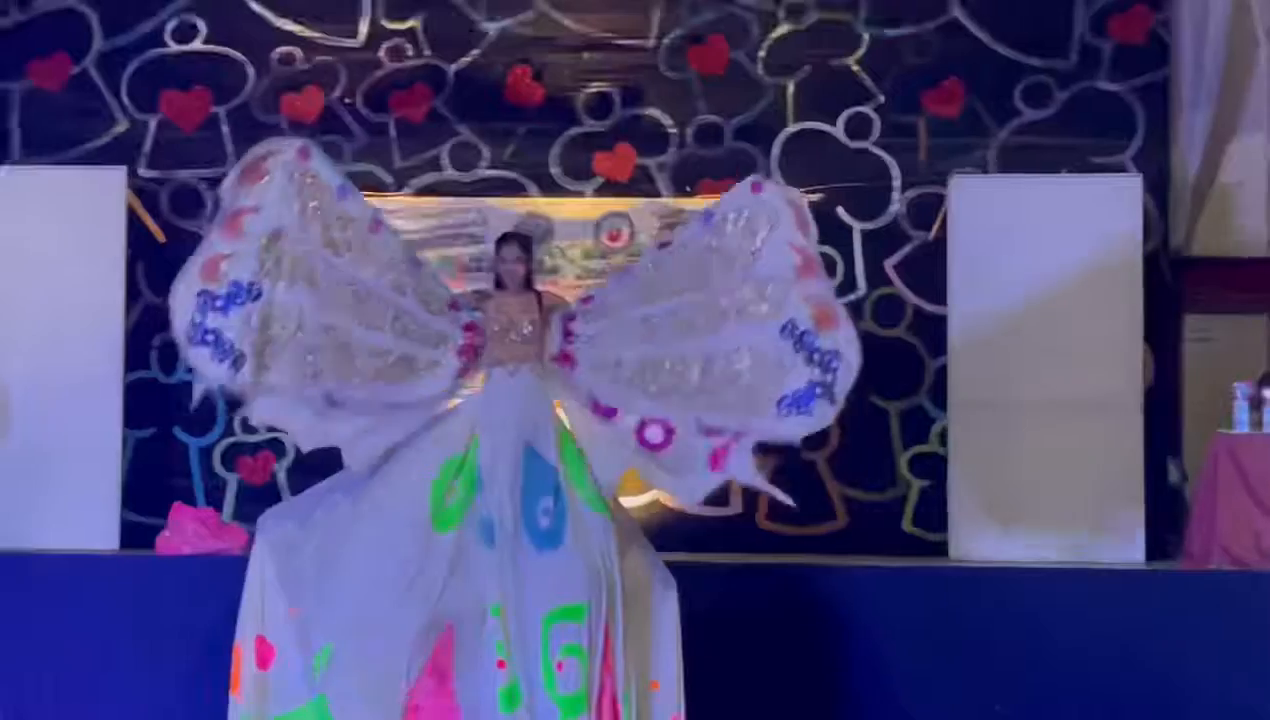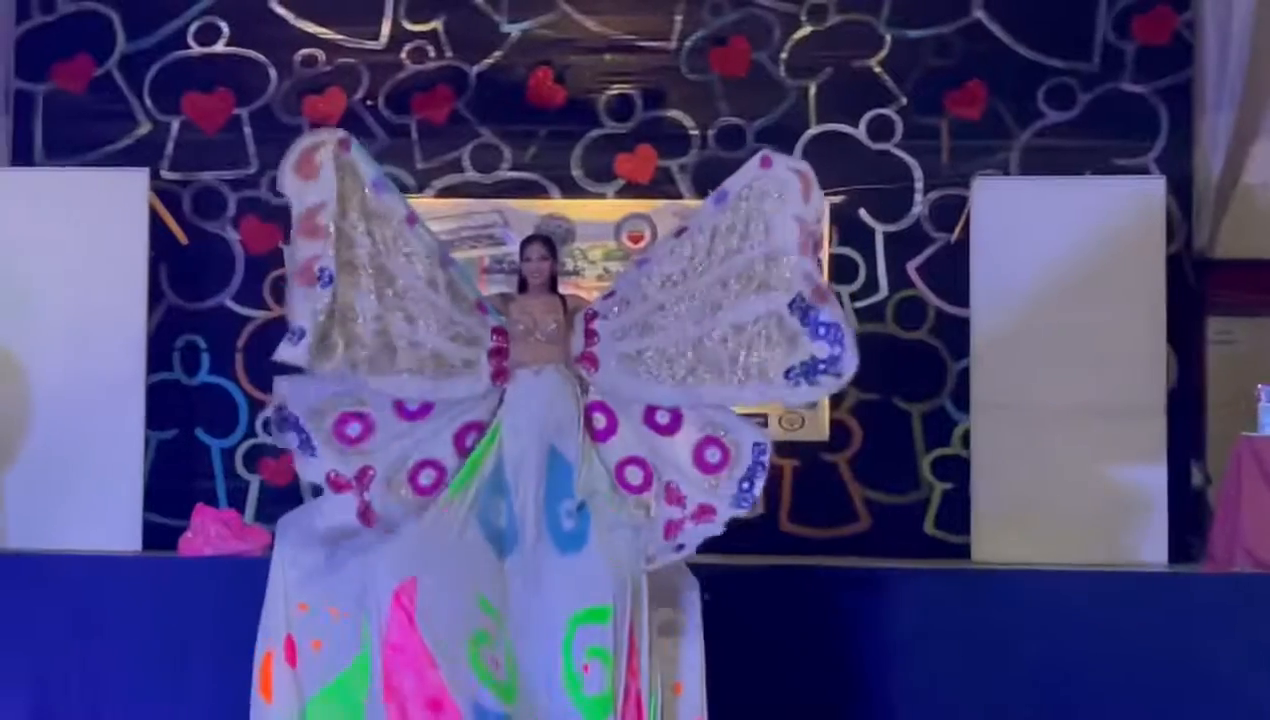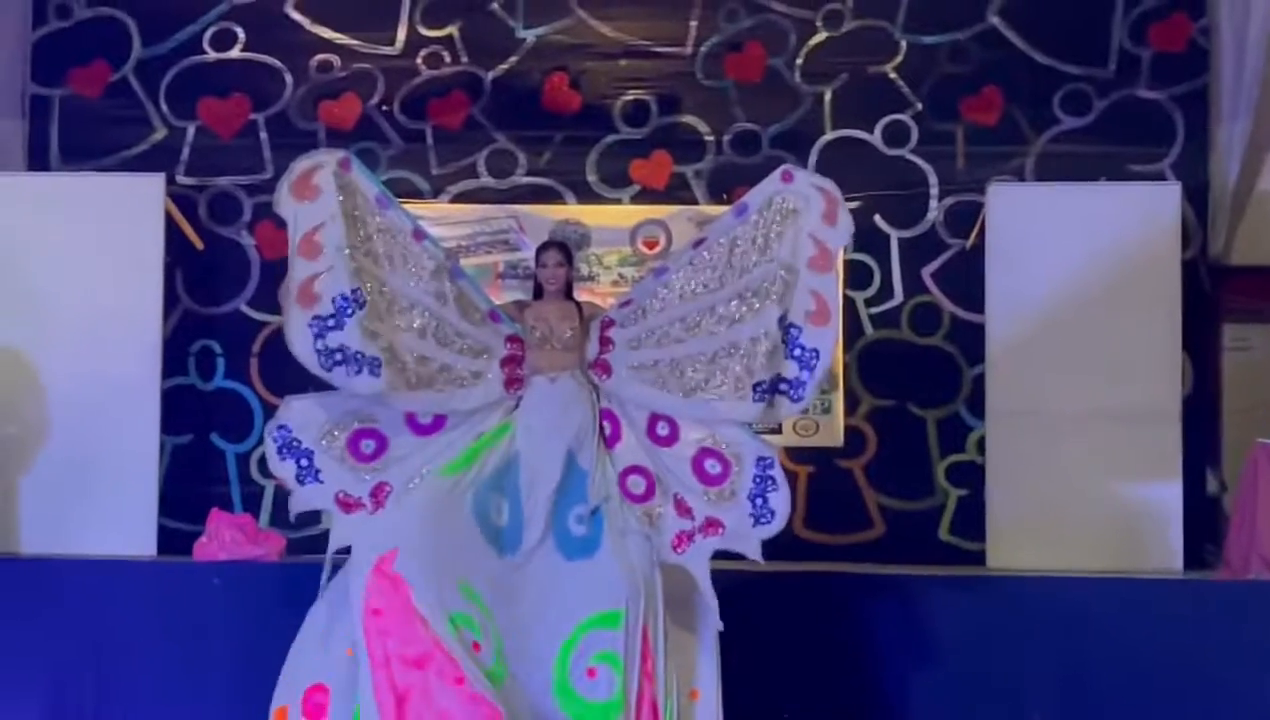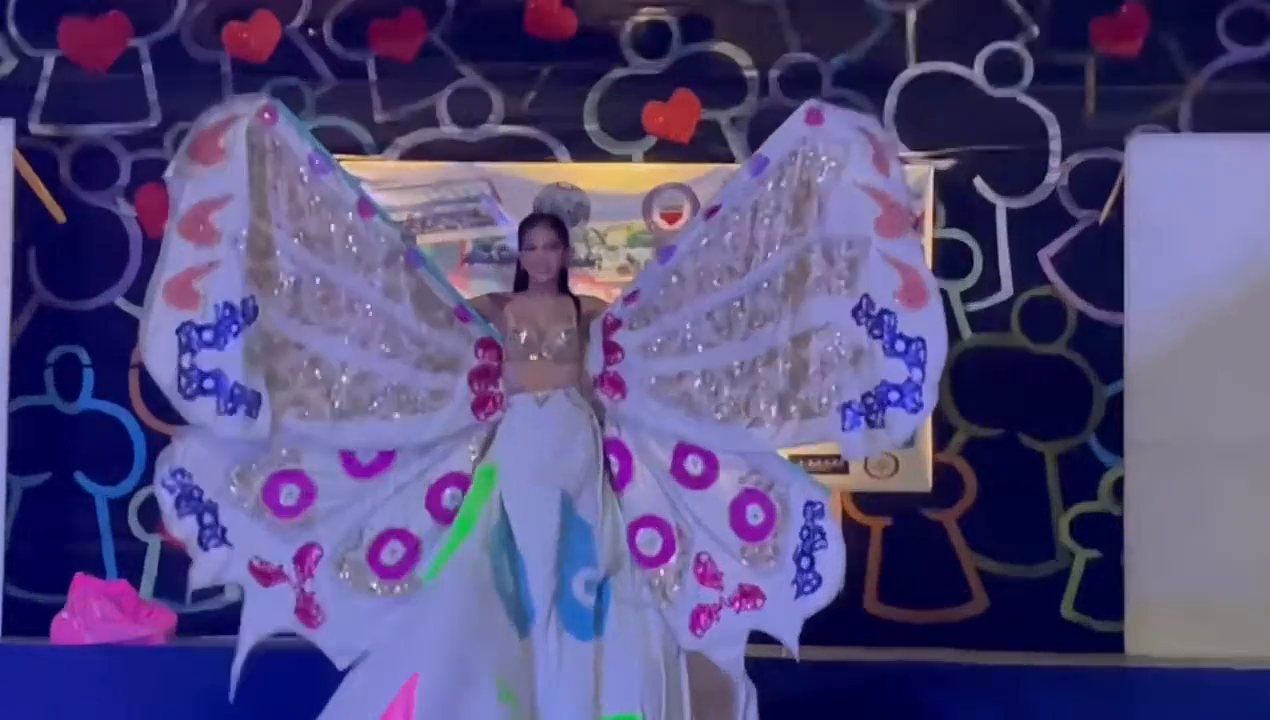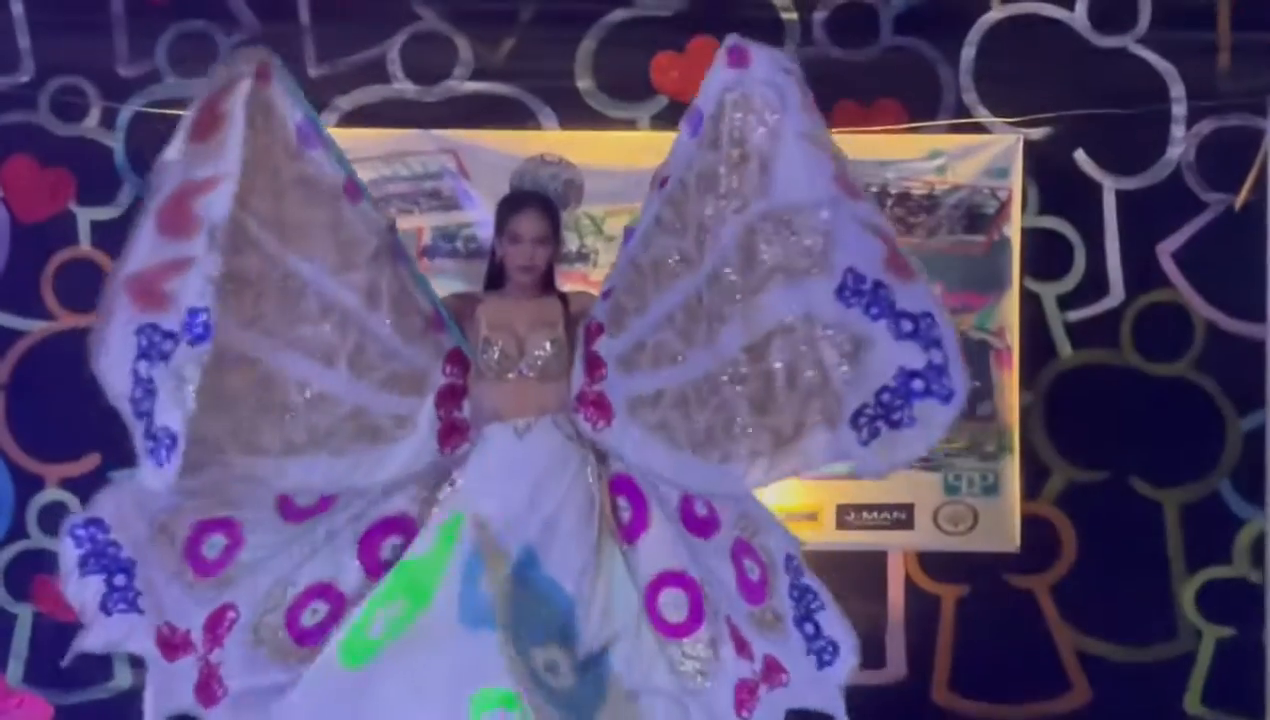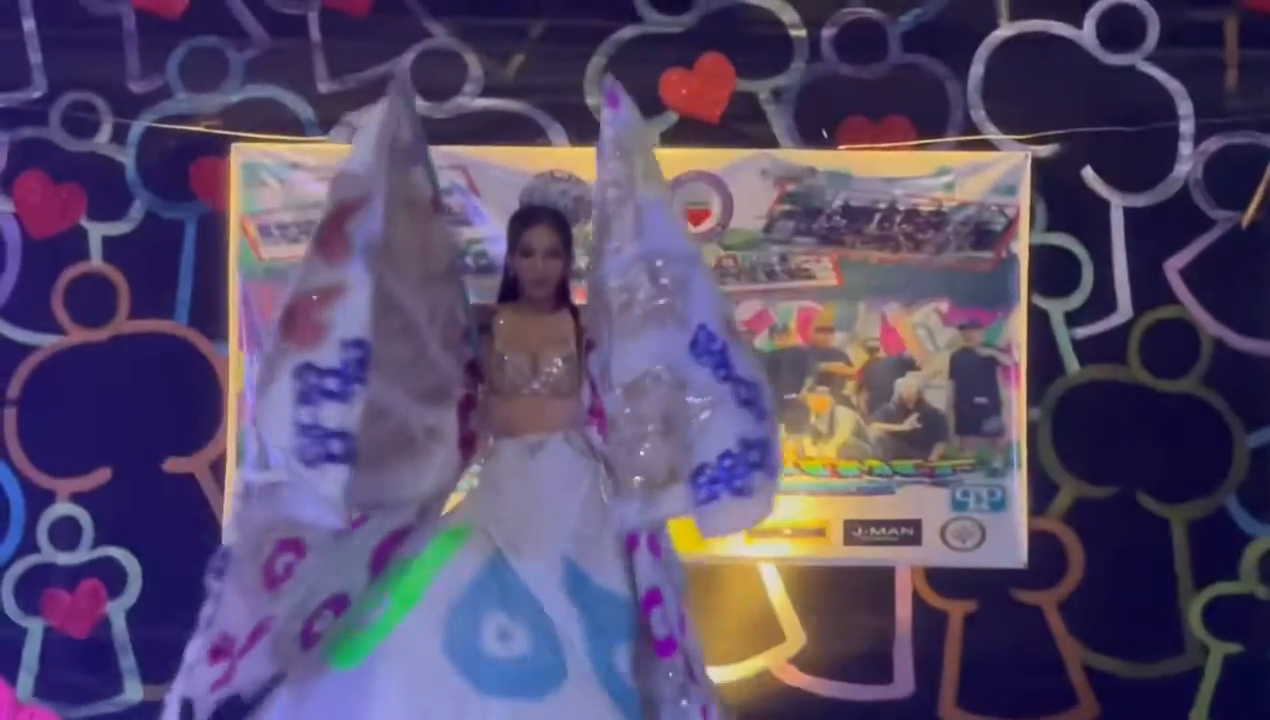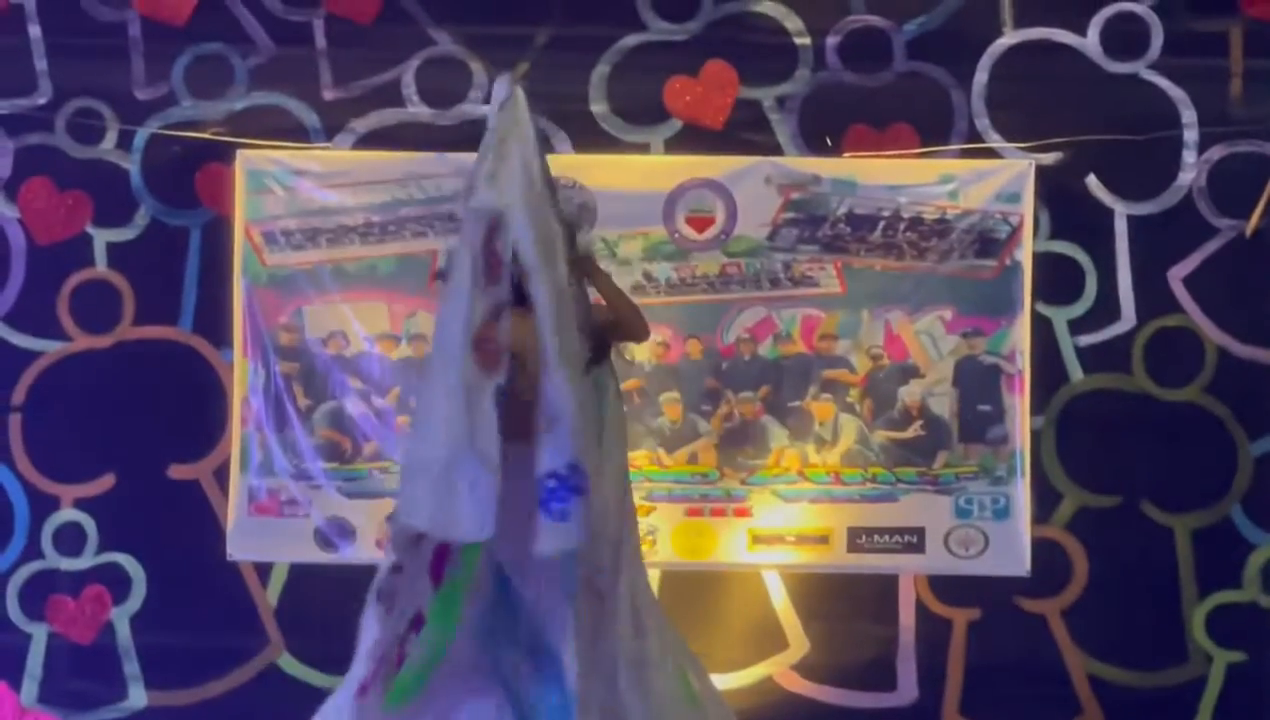
dt=0.5s
person 1, frame 1
left shoulder: (553, 306)
right shoulder: (473, 305)
left elbow: (632, 301)
right elbow: (415, 293)
left hip: (538, 420)
right hip: (486, 420)
left knee: (544, 538)
right knee: (485, 535)
person 1, frame 2
left shoulder: (578, 308)
right shoulder: (500, 307)
left elbow: (648, 295)
right elbow: (442, 291)
left hip: (566, 419)
right hip: (514, 419)
left knee: (573, 542)
right knee: (507, 531)
person 1, frame 3
left shoulder: (593, 315)
right shoulder: (515, 313)
left elbow: (661, 305)
left hip: (581, 423)
right hip: (528, 424)
left knee: (584, 548)
person 1, frame 4
left shoulder: (592, 312)
right shoulder: (492, 312)
left elbow: (677, 293)
right elbow: (405, 291)
left hip: (580, 453)
right hip: (511, 457)
left knee: (583, 603)
right knee: (500, 595)
person 1, frame 5
left shoulder: (582, 312)
right shoulder: (462, 311)
left elbow: (662, 285)
right elbow: (369, 291)
left hip: (566, 486)
right hip: (486, 485)
left knee: (568, 641)
right knee: (465, 636)
person 1, frame 6
left shoulder: (588, 325)
right shoulder: (481, 326)
left elbow: (647, 324)
right elbow: (420, 295)
left hip: (579, 491)
right hip: (504, 492)
left knee: (581, 632)
right knee: (465, 618)
person 1, frame 7
left shoulder: (590, 325)
right shoulder: (501, 328)
left elbow: (638, 328)
right elbow: (463, 333)
left wrist: (591, 270)
left hip: (581, 484)
right hip: (516, 492)
left knee: (581, 606)
right knee: (502, 610)
